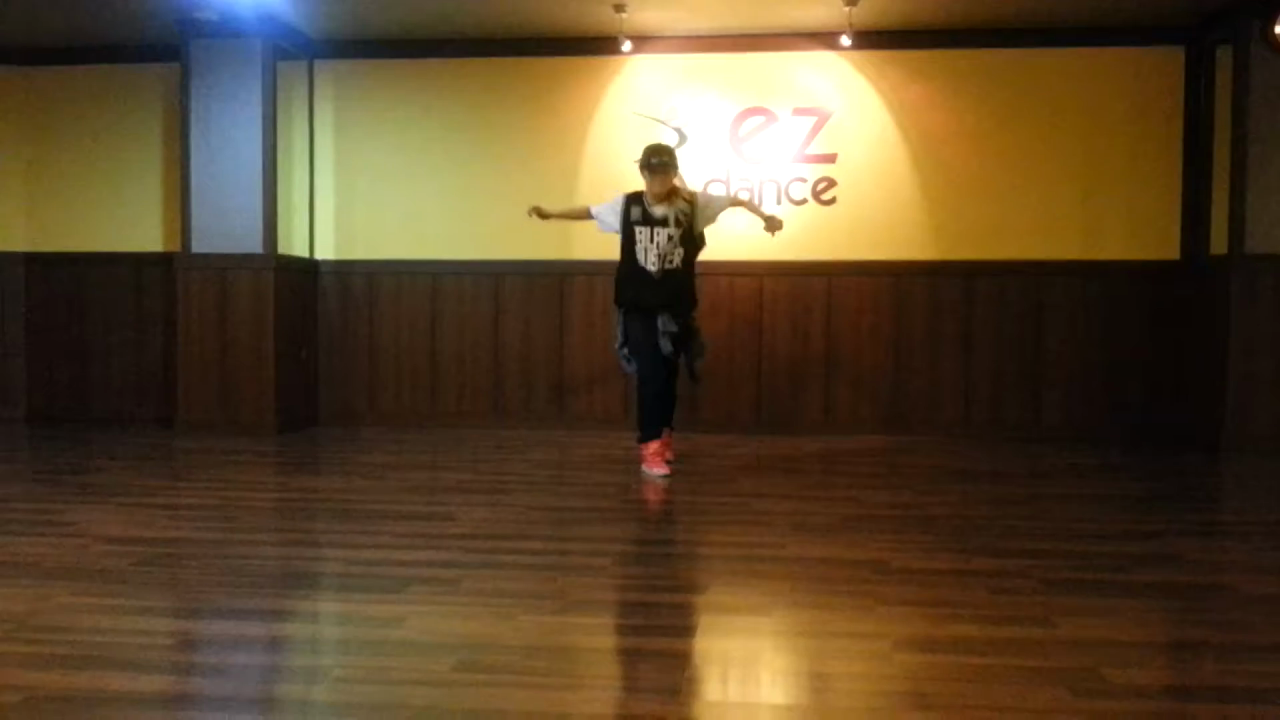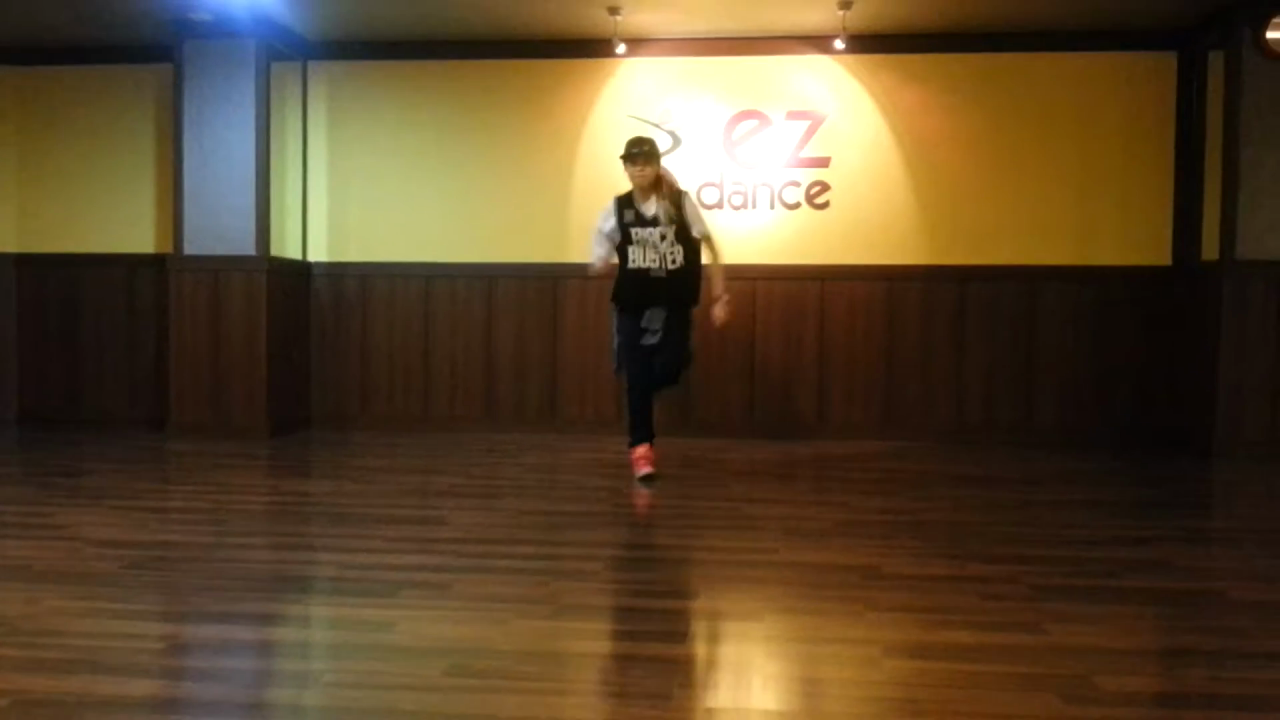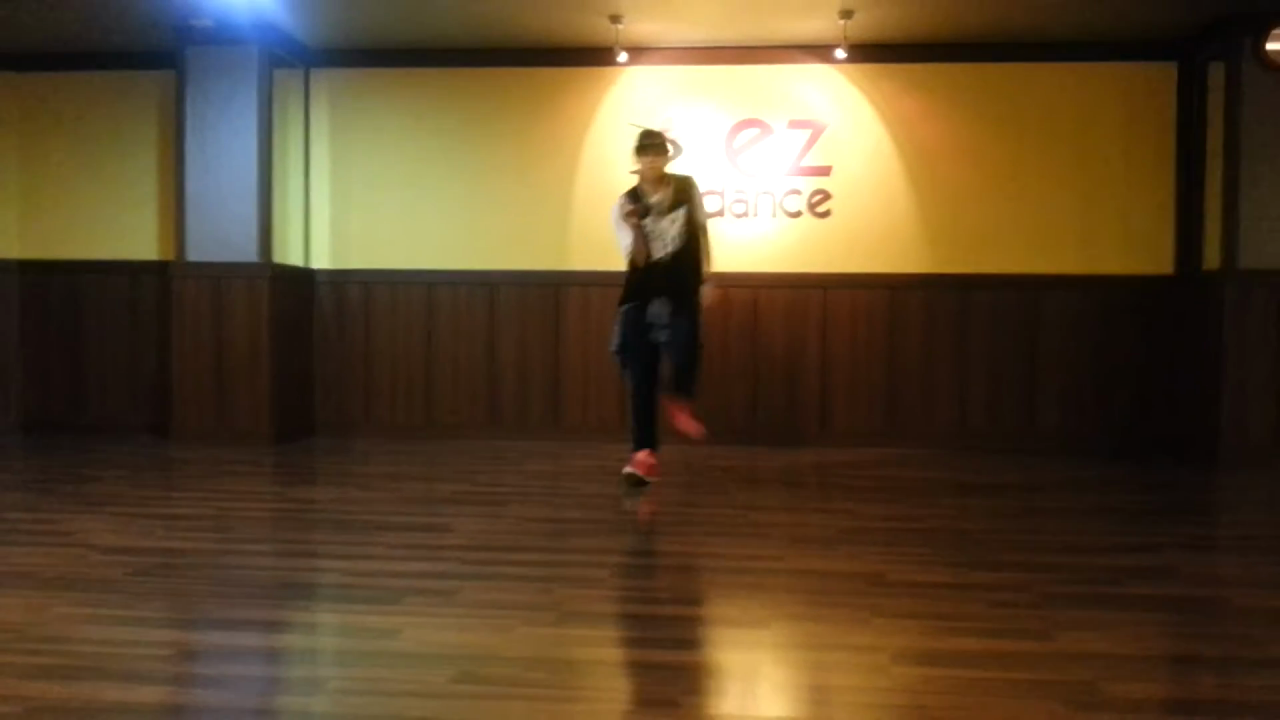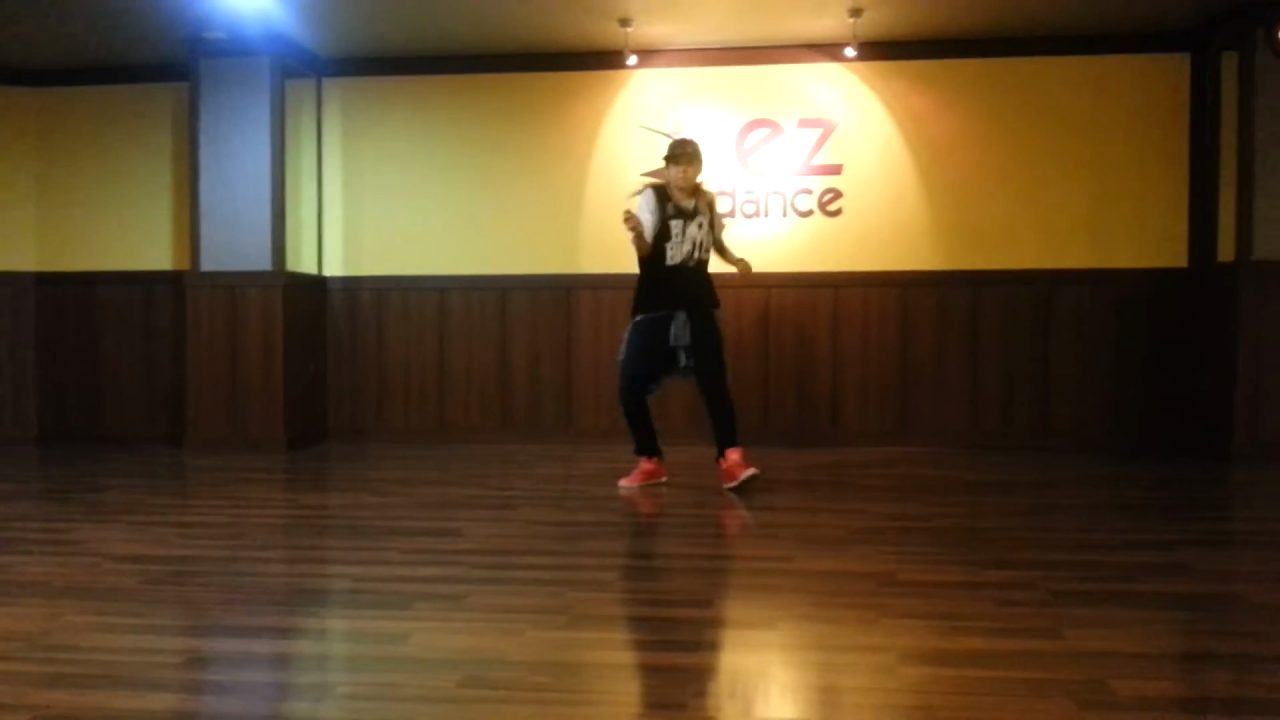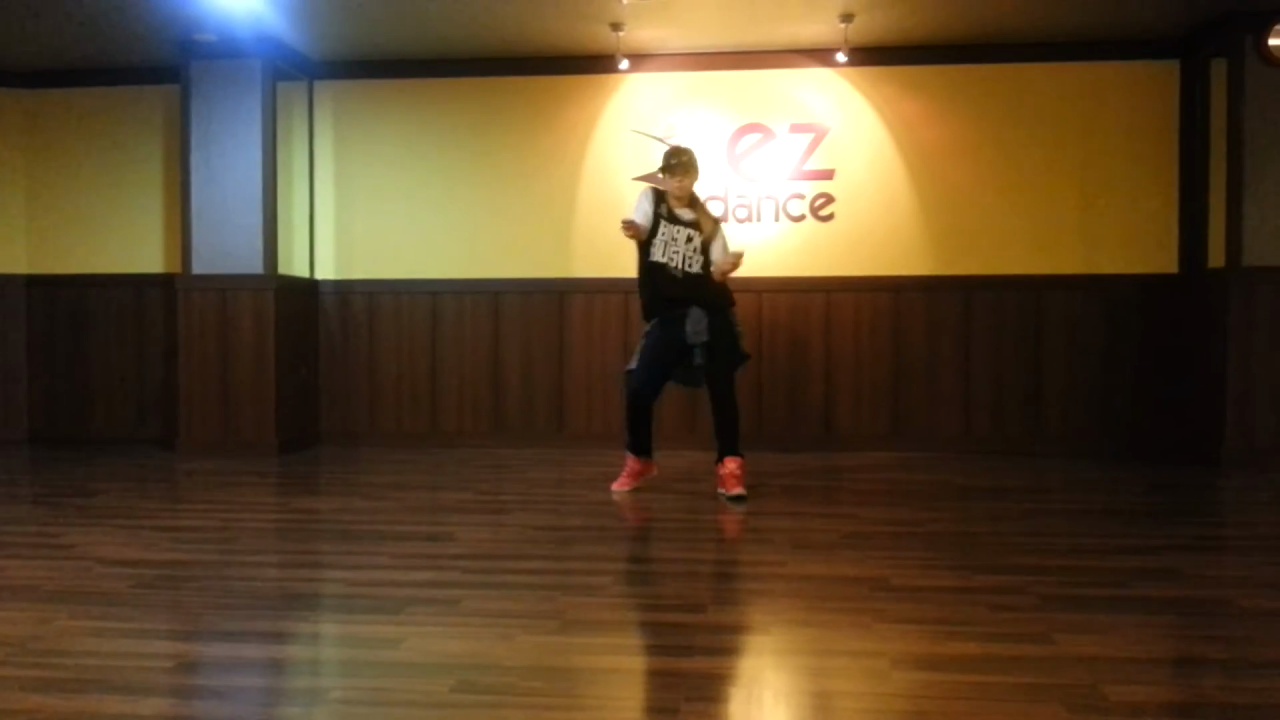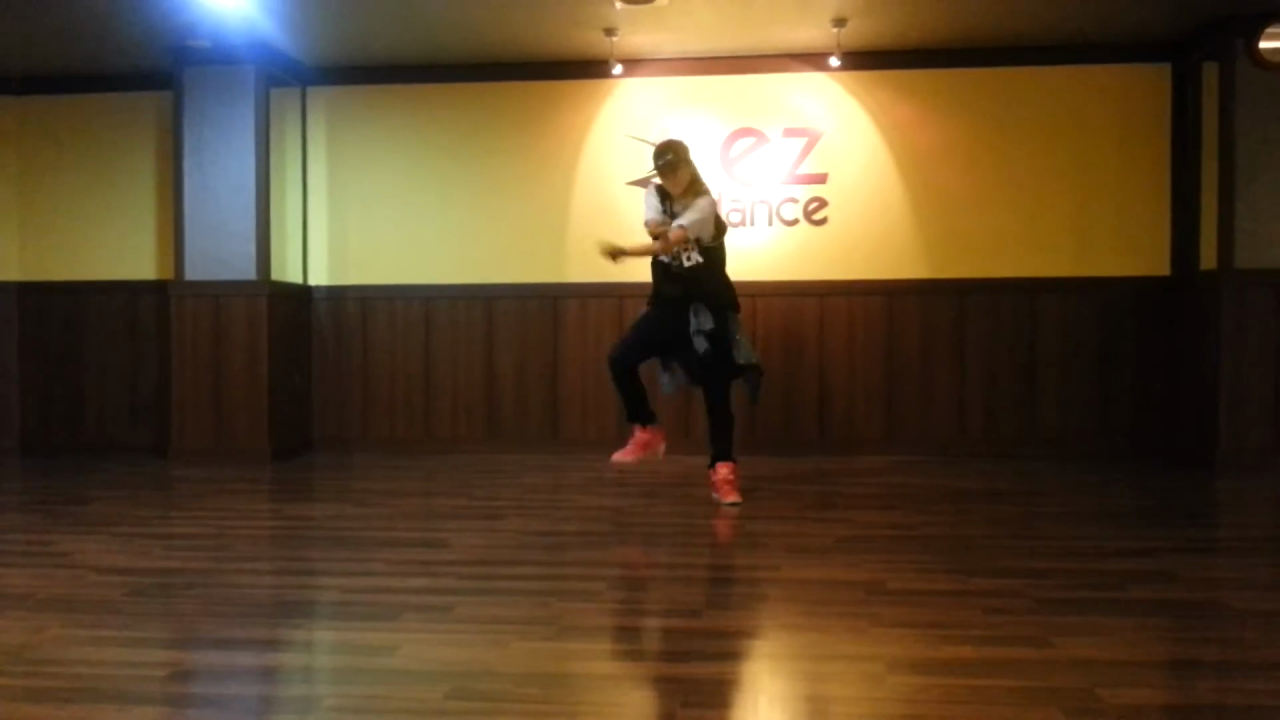
dt=0.2s
person 1, frame 1
left shoulder: (691, 203)
right shoulder: (626, 205)
left elbow: (733, 201)
right elbow: (592, 212)
left wrist: (764, 215)
right wrist: (550, 213)
left hip: (676, 305)
right hip: (638, 305)
left knee: (668, 374)
right knee: (649, 372)
left ankle: (663, 435)
right ankle: (651, 446)
person 1, frame 2
left shoulder: (680, 200)
right shoulder: (617, 209)
left elbow: (707, 243)
right elbow: (602, 256)
left wrist: (719, 292)
right wrist: (602, 263)
left hip: (674, 303)
right hip: (633, 305)
left knee: (667, 371)
right knee: (637, 378)
right ankle: (641, 453)
person 1, frame 3
left shoulder: (687, 189)
right shoulder: (627, 203)
left elbow: (701, 230)
right elbow: (637, 258)
left wrist: (706, 279)
right wrist: (634, 228)
left hip: (681, 293)
right hip: (641, 298)
left knee: (685, 350)
right knee: (642, 377)
left ankle: (678, 401)
right ankle: (644, 457)
person 1, frame 4
left shoulder: (706, 202)
right shoulder: (651, 197)
right elbow: (642, 249)
left wrist: (734, 260)
right wrist: (634, 231)
left hip: (698, 307)
right hip: (655, 309)
left knee: (714, 384)
right knee: (631, 388)
left ankle: (733, 462)
right ankle: (649, 462)
person 1, frame 5
left shoulder: (708, 222)
right shoulder: (650, 199)
left elbow: (718, 271)
right elbow: (641, 232)
left wrist: (731, 265)
right wrist: (633, 231)
left hip: (711, 311)
right hip: (666, 313)
left knee: (723, 389)
right knee: (639, 389)
left ankle: (729, 469)
right ankle: (638, 462)
person 1, frame 6
left shoulder: (704, 203)
right shoulder: (655, 196)
left elbow: (669, 242)
right elbow: (655, 230)
left wrist: (624, 251)
right wrist: (658, 230)
left hip: (710, 306)
right hip: (668, 304)
left knee: (716, 391)
right knee: (620, 358)
left ankle: (723, 474)
right ankle: (646, 431)
